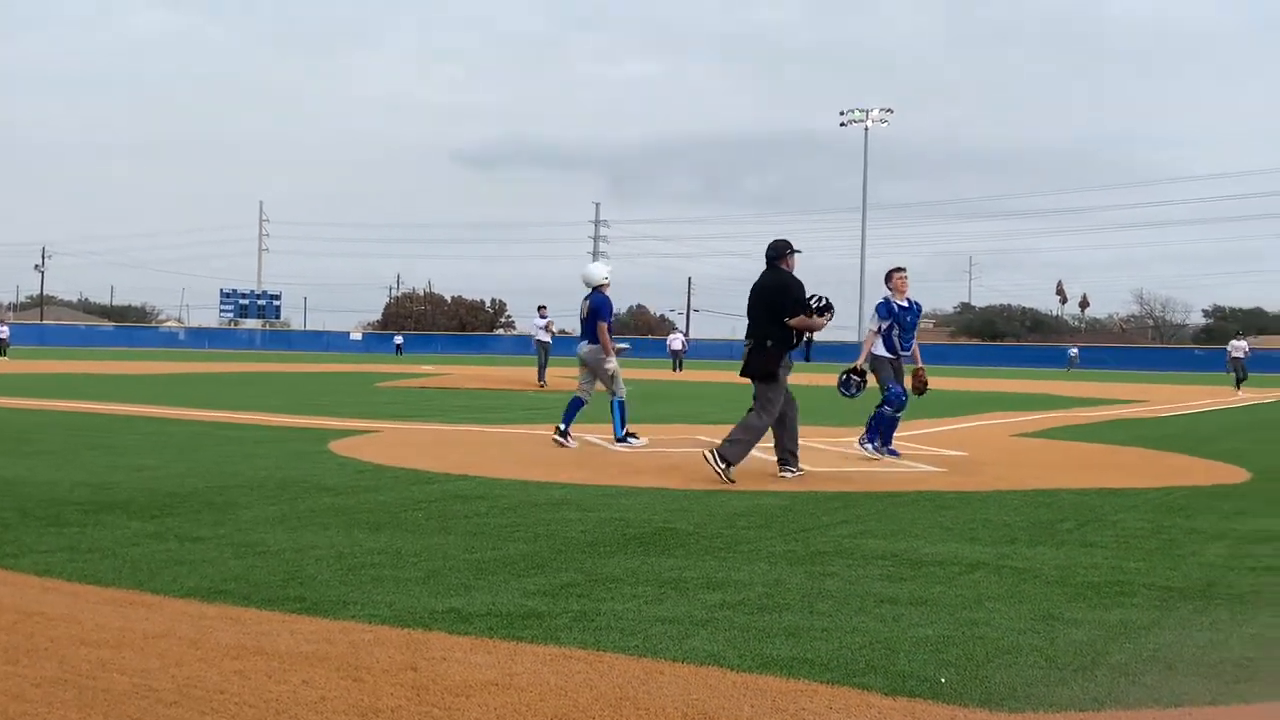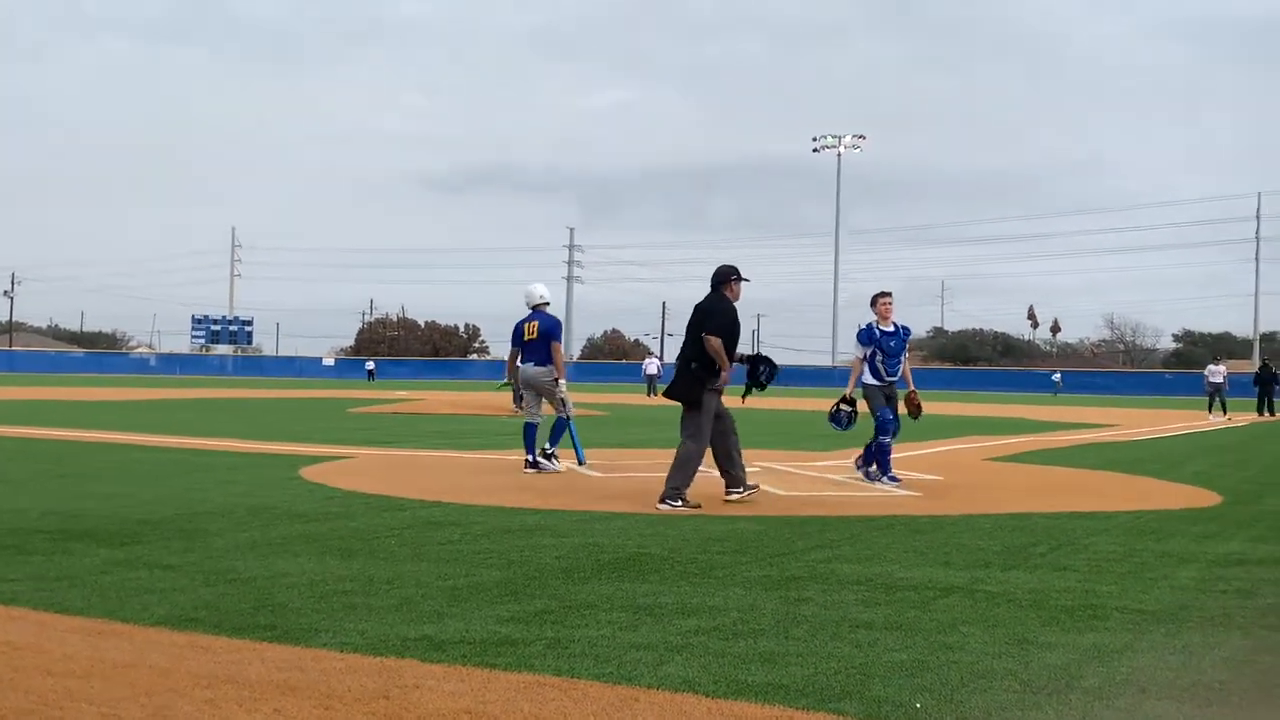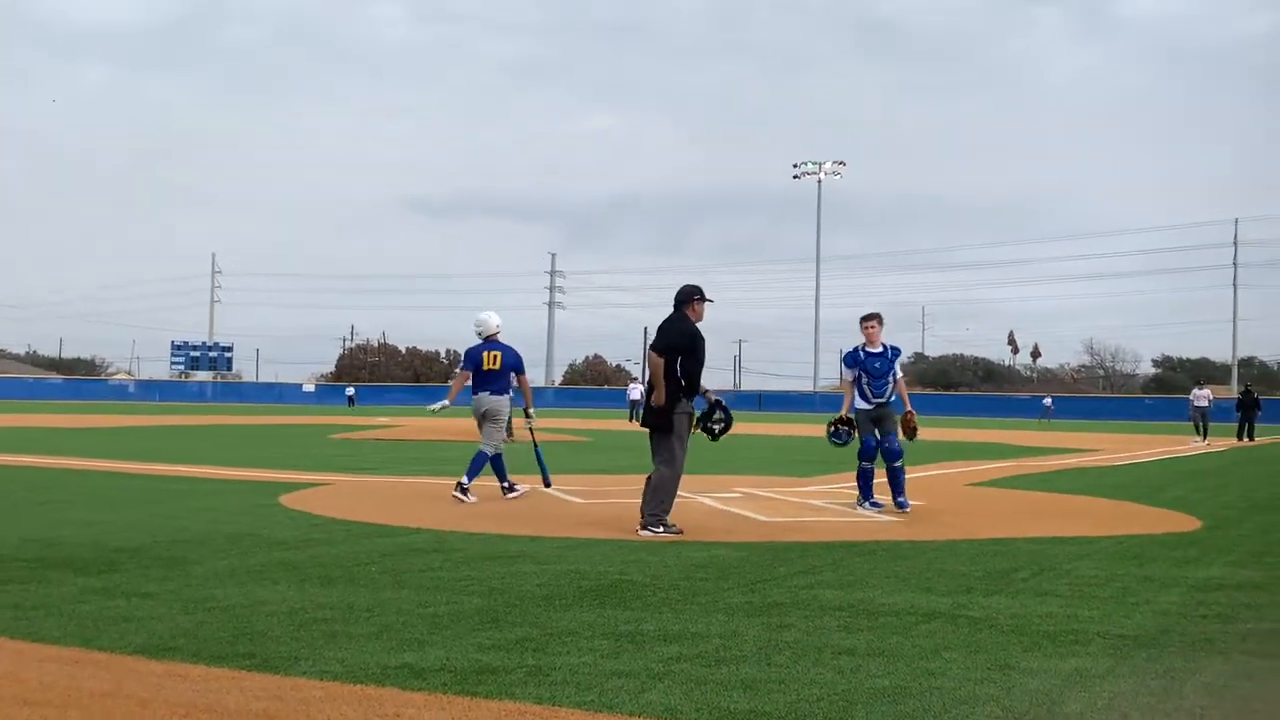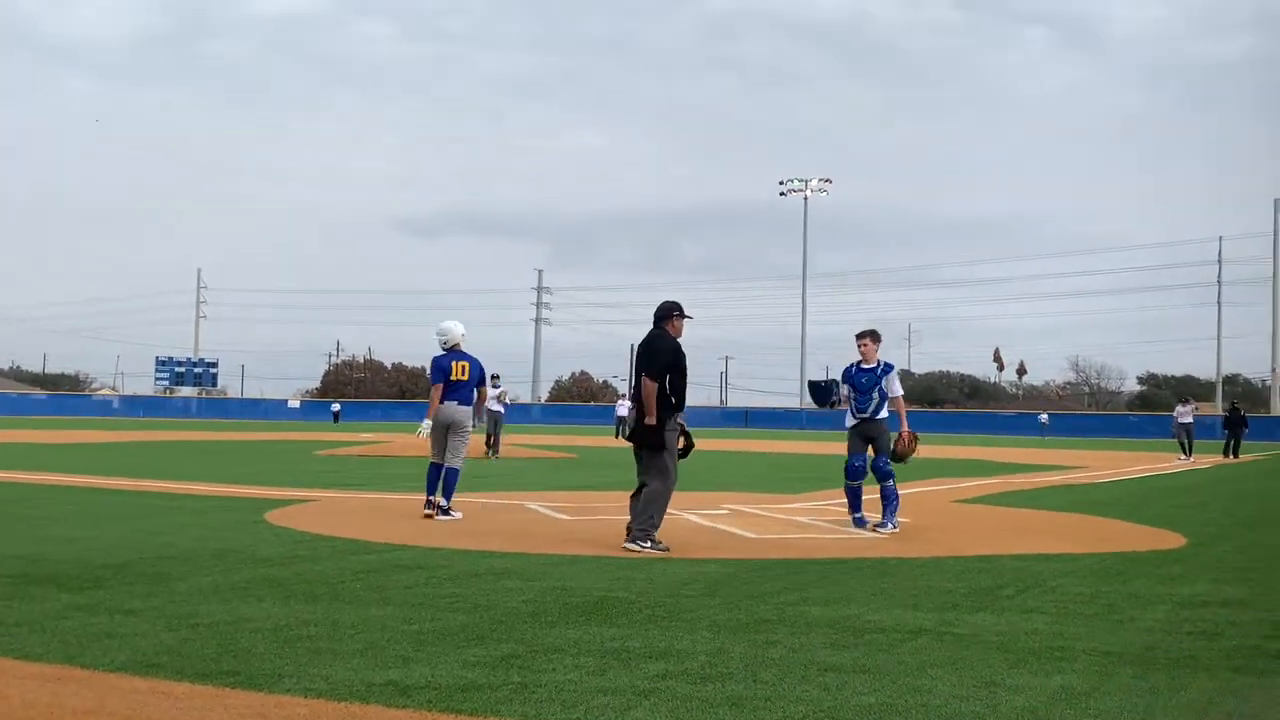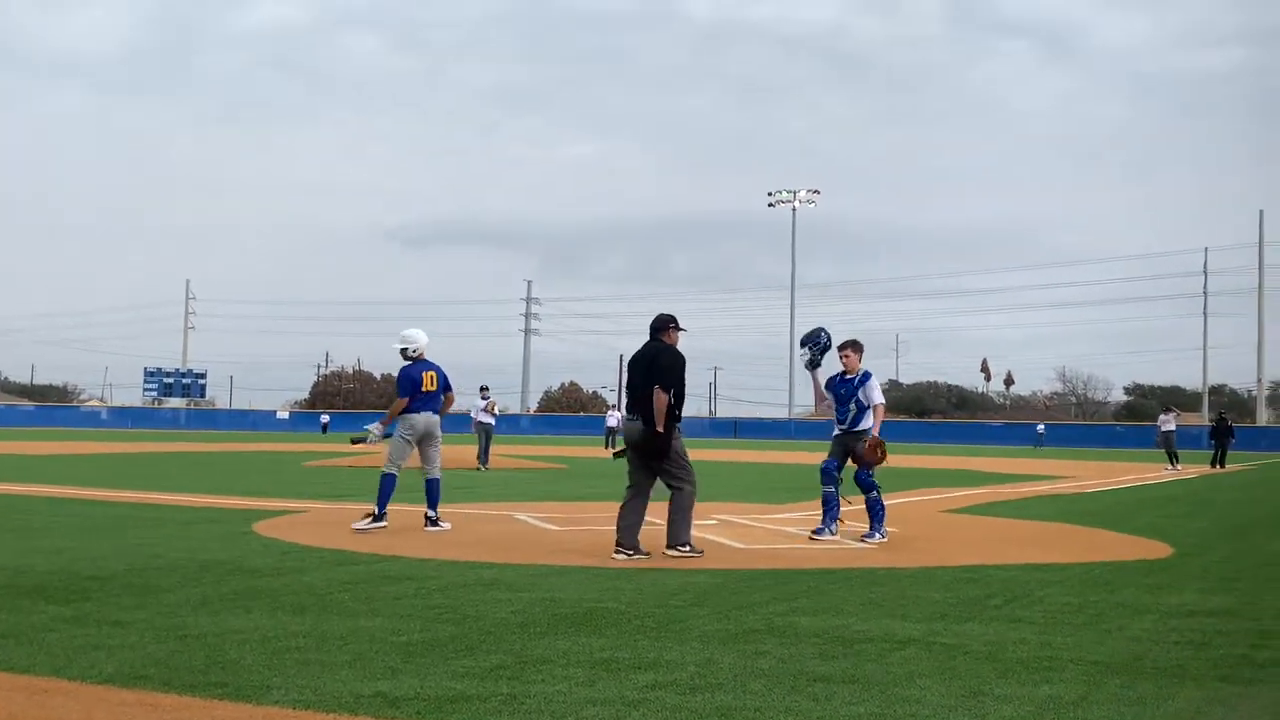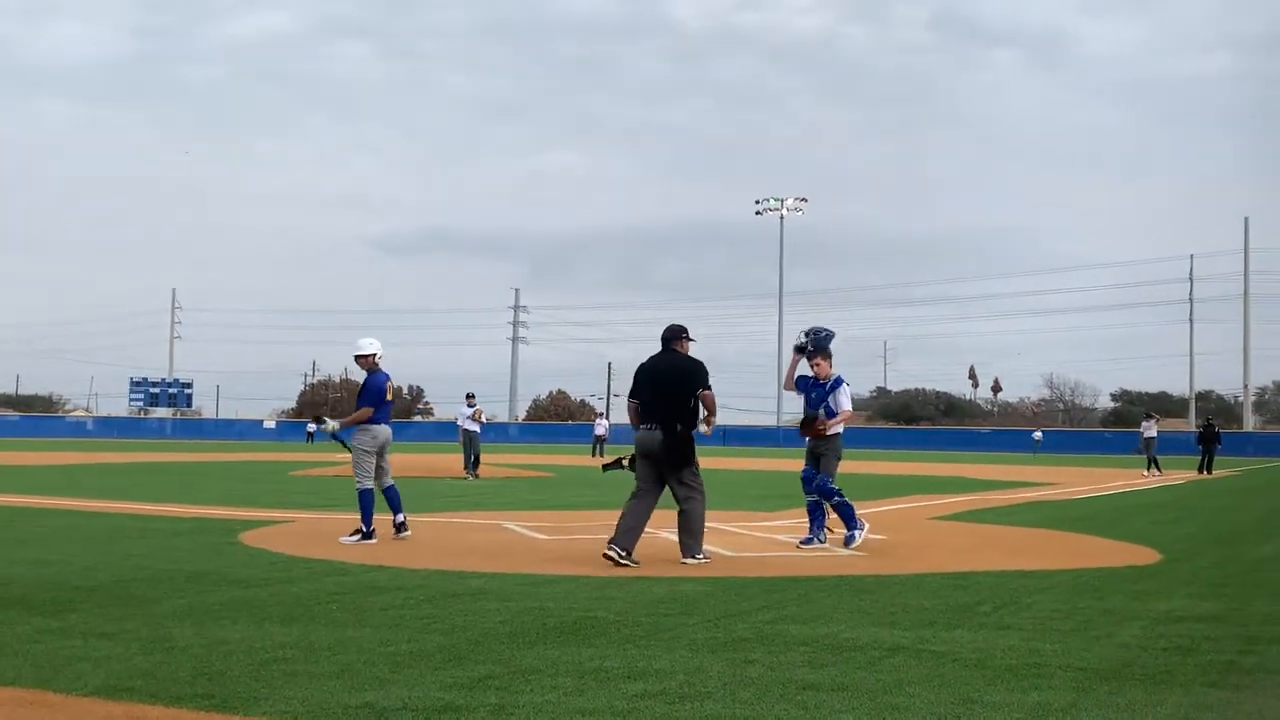
dt=0.3s
person 1, frame 1
left shoulder: (761, 283)
right shoulder: (790, 282)
right elbow: (795, 320)
left wrist: (807, 321)
right wrist: (817, 324)
left hip: (758, 353)
right hip: (773, 356)
left knee: (786, 408)
right knee: (764, 412)
left ankle: (789, 464)
right ankle: (722, 456)
person 1, frame 2
left shoulder: (708, 304)
right shoulder: (724, 308)
right elbow: (712, 340)
left wrist: (738, 357)
right wrist: (726, 367)
left hip: (700, 380)
right hip: (701, 381)
left knee: (724, 428)
right knee: (695, 439)
left ankle: (736, 484)
right ankle: (671, 496)
person 1, frame 3
left shoulder: (678, 326)
right shoulder: (681, 326)
right elbow: (655, 354)
left wrist: (703, 392)
right wrist: (658, 391)
left hip: (671, 403)
right hip: (671, 405)
left knee: (667, 462)
right knee: (669, 463)
left ankle: (652, 515)
right ankle: (653, 522)
person 1, frame 4
left shoulder: (651, 341)
right shoulder: (666, 344)
right elbow: (649, 380)
left wrist: (673, 415)
right wrist: (652, 415)
left hip: (649, 419)
right hip: (658, 422)
left knee: (648, 478)
right knee: (661, 479)
left ankle: (637, 533)
right ankle: (641, 537)
person 1, frame 5
left shoulder: (638, 355)
right shoulder: (672, 355)
right elbow: (660, 392)
right wrist: (660, 427)
left hip: (632, 426)
right hip: (655, 429)
left knee: (638, 487)
right knee: (684, 484)
left ankle: (625, 546)
right ankle: (679, 543)
person 1, frame 6
left shoulder: (645, 366)
right shoulder: (691, 364)
left elbow: (632, 405)
right elbow: (705, 393)
left wrist: (641, 432)
right wrist: (711, 416)
left hip: (646, 437)
right hip: (674, 440)
left knee: (642, 495)
right knee: (692, 495)
left ankle: (619, 546)
right ankle: (693, 551)
person 2, frame 1
left shoulder: (915, 308)
right shoulder: (885, 307)
left elbow: (913, 337)
right elbow: (872, 333)
left wrist: (919, 363)
right wrist: (862, 359)
left hip: (897, 360)
right hip: (881, 358)
left knee: (900, 400)
right knee: (893, 396)
left ankle: (883, 443)
right ankle: (868, 438)
person 2, frame 2
left shoulder: (902, 332)
right shoulder: (868, 333)
left elbow: (904, 361)
right elbow: (858, 361)
left wrist: (911, 386)
right wrist: (850, 388)
left hip: (891, 387)
right hip: (872, 386)
left knee: (892, 427)
right knee: (886, 423)
left ankle: (864, 462)
right ankle: (883, 472)
person 2, frame 3
left shoulder: (892, 353)
right shoulder: (854, 356)
left elbow: (898, 381)
right elbow: (848, 383)
left wrist: (908, 406)
right wrist: (845, 409)
left hip: (885, 408)
right hip: (863, 410)
left knee: (893, 449)
right knee: (868, 450)
left ankle: (900, 497)
right ankle: (865, 497)
person 2, frame 4
left shoulder: (887, 370)
right shoulder: (851, 371)
left elbow: (897, 399)
right elbow: (846, 398)
left wrist: (904, 426)
left hip: (879, 425)
right hip: (856, 426)
left knee: (883, 469)
right knee: (854, 468)
left ankle: (890, 518)
right ankle: (856, 511)
person 2, frame 5
left shoulder: (867, 379)
right shoulder: (837, 380)
left elbow: (879, 406)
right elbow: (822, 399)
left wrist: (875, 431)
right wrist: (814, 374)
left hip: (859, 436)
right hip: (839, 436)
left knee: (865, 479)
right knee: (828, 475)
left ankle: (878, 528)
right ankle: (829, 525)
person 2, frame 6
left shoulder: (839, 385)
right shoulder: (810, 383)
left elbow: (847, 413)
right elbow: (788, 386)
left wrist: (831, 423)
right wrist: (795, 360)
left hip: (830, 441)
right hip: (813, 441)
left knee: (825, 485)
right knee: (809, 485)
left ankle: (855, 525)
right ankle: (817, 533)
person 3, frame 1
left shoulder: (587, 300)
right shoulder: (603, 300)
right elbow: (602, 331)
left wrist: (613, 346)
right wrist: (610, 357)
left hip: (583, 349)
right hip: (596, 350)
left knee: (583, 393)
right knee: (617, 392)
left ankle: (562, 430)
right ankle: (622, 435)
person 3, frame 2
left shoulder: (521, 324)
right shoulder: (553, 321)
left elbow: (513, 354)
right elbow: (556, 352)
left wrist: (510, 378)
right wrist: (561, 380)
left hip: (525, 371)
right hip: (544, 372)
left knee: (532, 417)
right knee: (565, 412)
left ankle: (531, 460)
right ankle: (548, 452)
person 3, frame 3
left shoulder: (472, 352)
right shoulder: (511, 353)
left elbow: (462, 378)
right elbow: (523, 383)
left wrist: (448, 401)
right wrist: (529, 409)
left hip: (478, 401)
right hip: (499, 402)
left knee: (494, 445)
right knee: (487, 447)
left ankle: (506, 486)
right ankle: (463, 484)
person 3, frame 4
left shoulder: (439, 361)
right shoulder: (475, 363)
left elbow: (436, 391)
right elbow: (482, 394)
left wrist: (428, 419)
right wrist: (477, 416)
left hip: (442, 412)
right hip: (464, 413)
left knee: (437, 458)
right knee: (454, 461)
left ankle: (430, 502)
right ankle: (444, 507)
person 3, frame 5
left shoulder: (407, 371)
right shoulder: (437, 370)
left elbow: (401, 404)
right elbow: (449, 399)
left wrist: (380, 425)
left hip: (410, 421)
right hip: (432, 422)
left knee: (391, 467)
right knee: (432, 471)
left ankle: (379, 515)
right ankle: (432, 517)
person 3, frame 6
left shoulder: (372, 380)
right shoulder: (386, 379)
left elbow: (366, 413)
left wrist: (337, 425)
left hip: (369, 433)
right hip: (384, 432)
left knee: (364, 482)
right knee: (385, 480)
left ankle: (367, 531)
right ankle: (400, 523)
